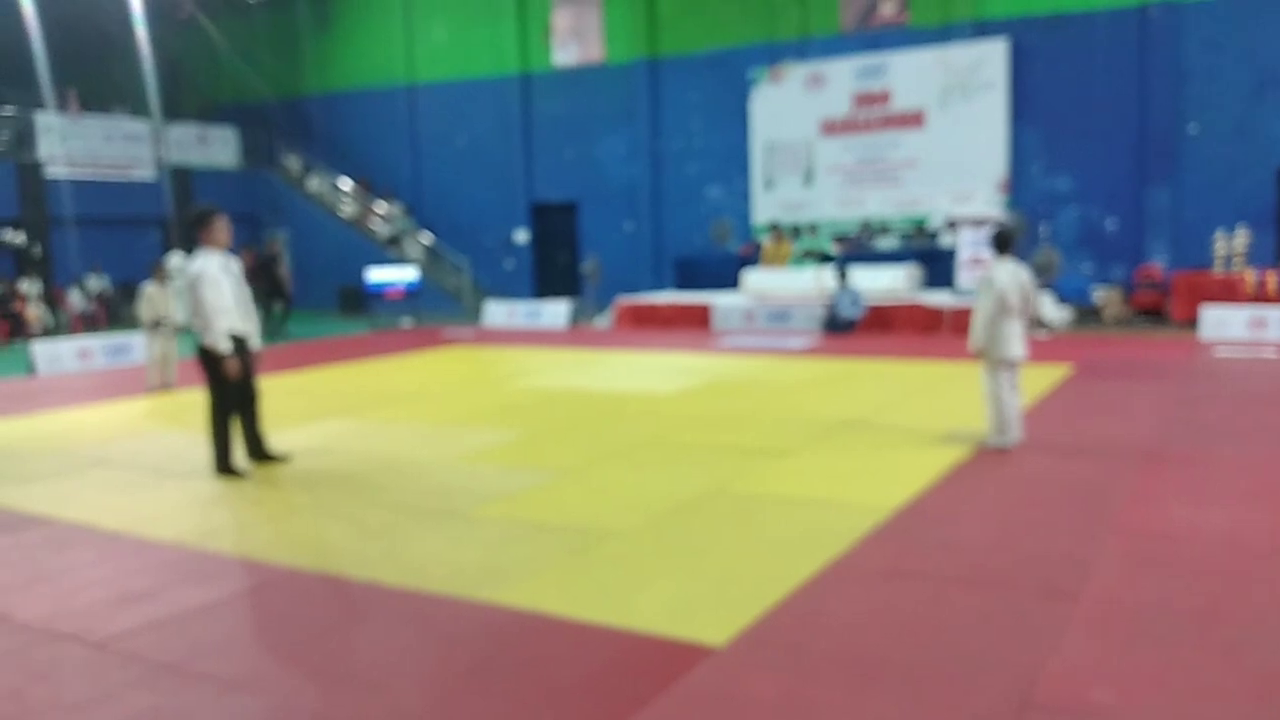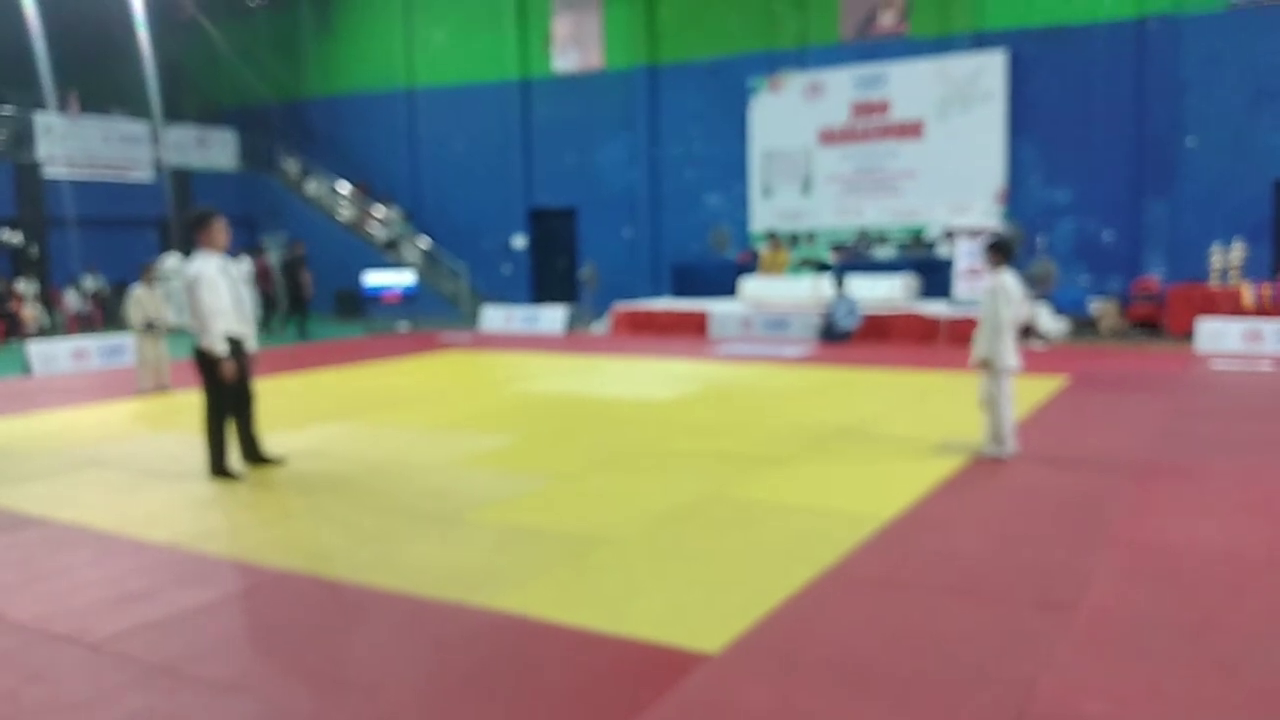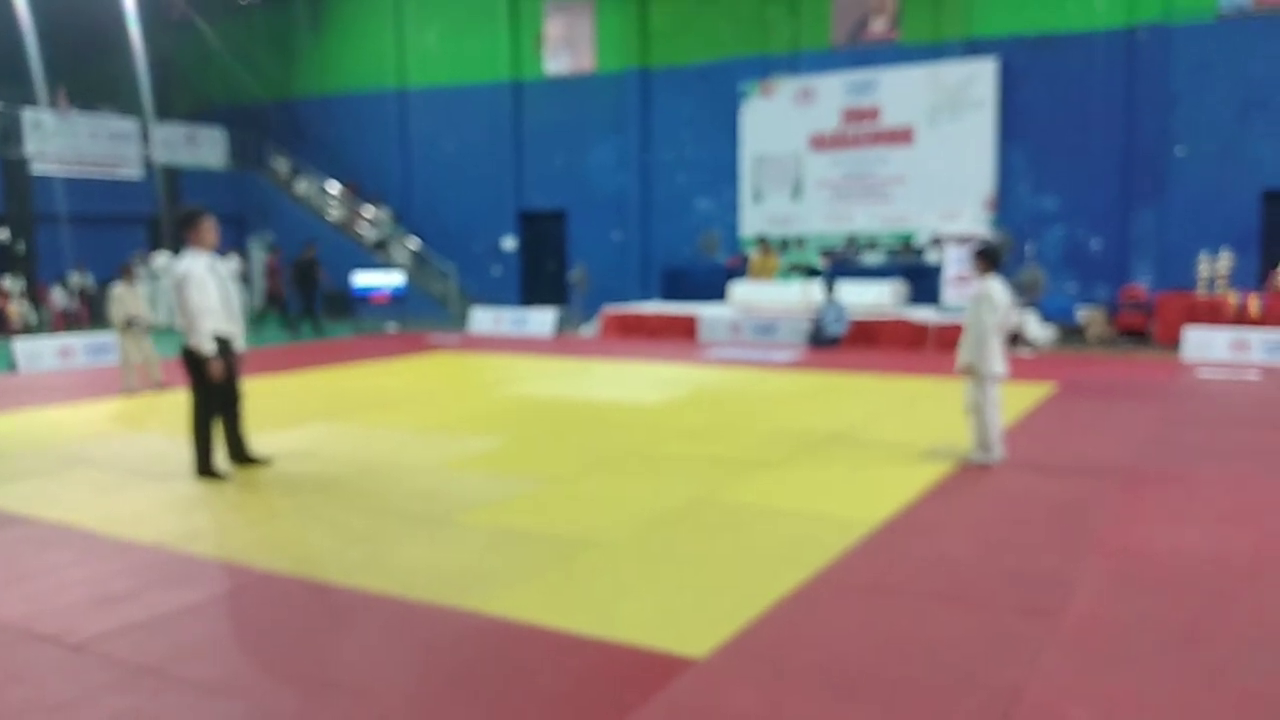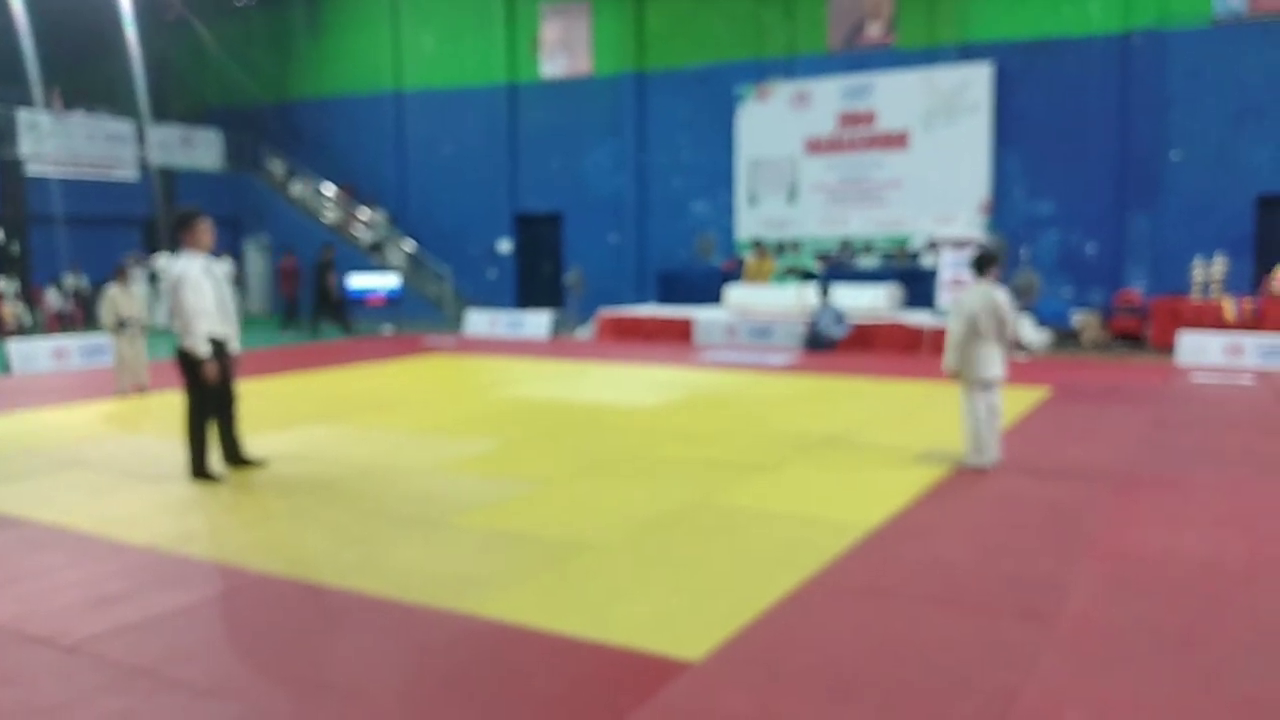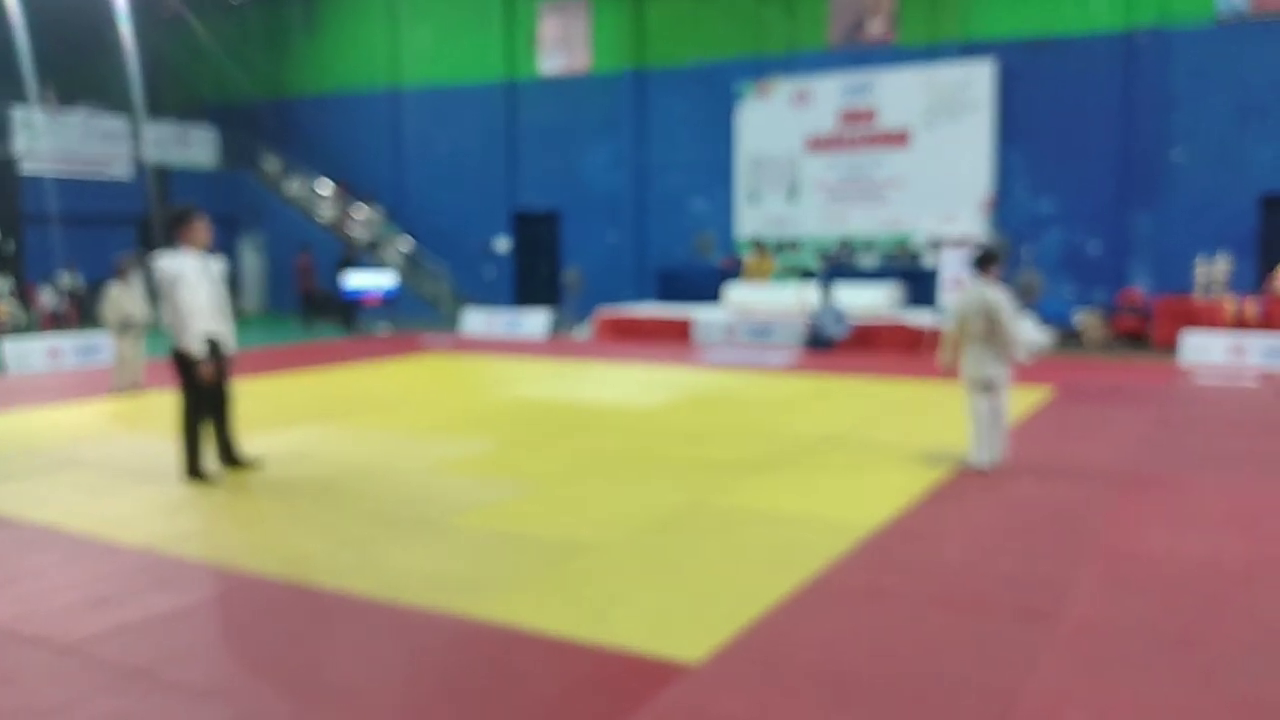
dt=0.4s
person 1, frame 1
left shoulder: (229, 261)
right shoulder: (203, 267)
right elbow: (211, 313)
left wrist: (252, 344)
right wrist: (226, 353)
left hip: (238, 342)
right hip: (220, 347)
left knee: (247, 399)
right knee: (224, 405)
left ankle: (257, 451)
right ankle: (224, 463)
person 1, frame 2
left shoulder: (225, 264)
right shoulder: (201, 269)
right elbow: (208, 314)
left wrist: (248, 346)
right wrist: (222, 355)
left hip: (235, 344)
right hip: (216, 349)
left knee: (243, 402)
right knee: (220, 407)
left ankle: (252, 453)
right ankle: (218, 465)
person 1, frame 3
left shoulder: (214, 263)
right shoulder: (189, 268)
right elbow: (196, 314)
left wrist: (236, 345)
right wrist: (210, 355)
left hip: (223, 344)
right hip: (204, 348)
left knee: (230, 402)
right knee: (207, 407)
left ankle: (239, 453)
right ankle: (204, 465)
person 1, frame 4
left shoulder: (211, 266)
right shoulder: (184, 270)
right elbow: (191, 316)
left wrist: (231, 347)
right wrist: (204, 357)
left hip: (219, 346)
right hip: (199, 350)
left knee: (225, 404)
right knee: (201, 409)
left ankle: (233, 455)
right ankle: (199, 467)
person 1, frame 5
left shoulder: (208, 264)
right shoulder: (179, 269)
right elbow: (185, 315)
left wrist: (226, 347)
right wrist: (198, 356)
left hip: (213, 345)
right hip: (195, 349)
left knee: (218, 404)
right knee: (197, 408)
left ankle: (228, 455)
right ankle: (193, 467)
person 2, frame 1
left shoulder: (992, 275)
right shoulder: (1023, 271)
left elbow: (984, 312)
right elbow: (1030, 306)
left wrist: (977, 342)
left hip: (996, 339)
right hip: (1015, 339)
left knee: (999, 387)
right knee: (1010, 385)
left ankle: (1003, 436)
right ankle: (1014, 431)
person 2, frame 2
left shoulder: (997, 283)
right shoulder: (1013, 280)
left elbow: (993, 322)
right elbow: (1020, 315)
left wrist: (983, 353)
left hip: (995, 350)
right hip: (1006, 349)
left knee: (996, 398)
right knee: (1001, 396)
left ankle: (1000, 446)
right ankle: (1007, 442)
person 2, frame 3
left shoulder: (983, 290)
right shoulder: (1001, 287)
left elbow: (978, 329)
right elbow: (1008, 321)
left wrist: (967, 360)
left hip: (981, 357)
right hip: (993, 356)
left knee: (982, 404)
right knee: (989, 403)
left ankle: (987, 453)
right ankle: (994, 449)
person 2, frame 4
left shoulder: (967, 297)
right shoulder: (1002, 295)
left elbow: (956, 332)
right elbow: (1010, 329)
left wrist: (951, 364)
left hip: (973, 360)
right hip: (995, 360)
left knee: (976, 409)
right knee: (992, 407)
left ankle: (980, 456)
right ankle: (992, 453)
person 2, frame 5
left shoulder: (966, 295)
right shoulder: (997, 294)
left elbow: (954, 331)
right elbow: (1008, 330)
left wrist: (948, 358)
right wrist: (1014, 357)
left hip: (973, 360)
right hip: (996, 360)
left knee: (980, 409)
right knee: (997, 408)
left ankle: (982, 457)
right ankle: (995, 454)
